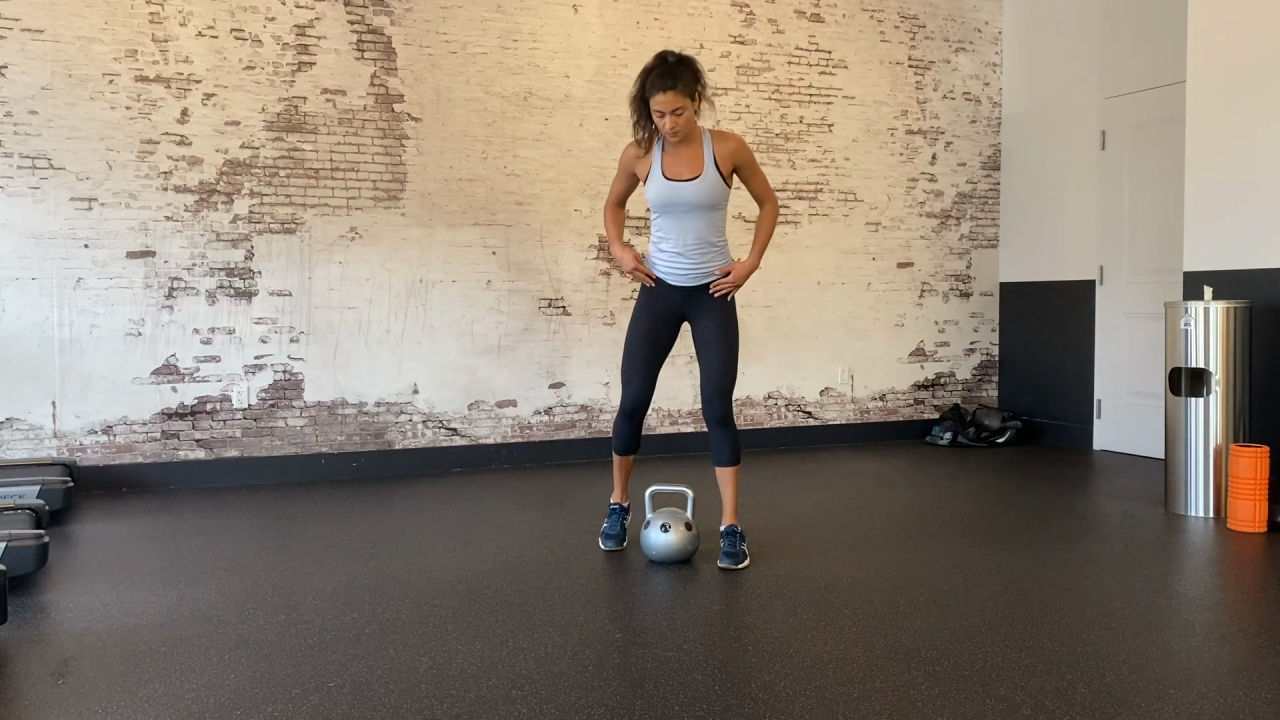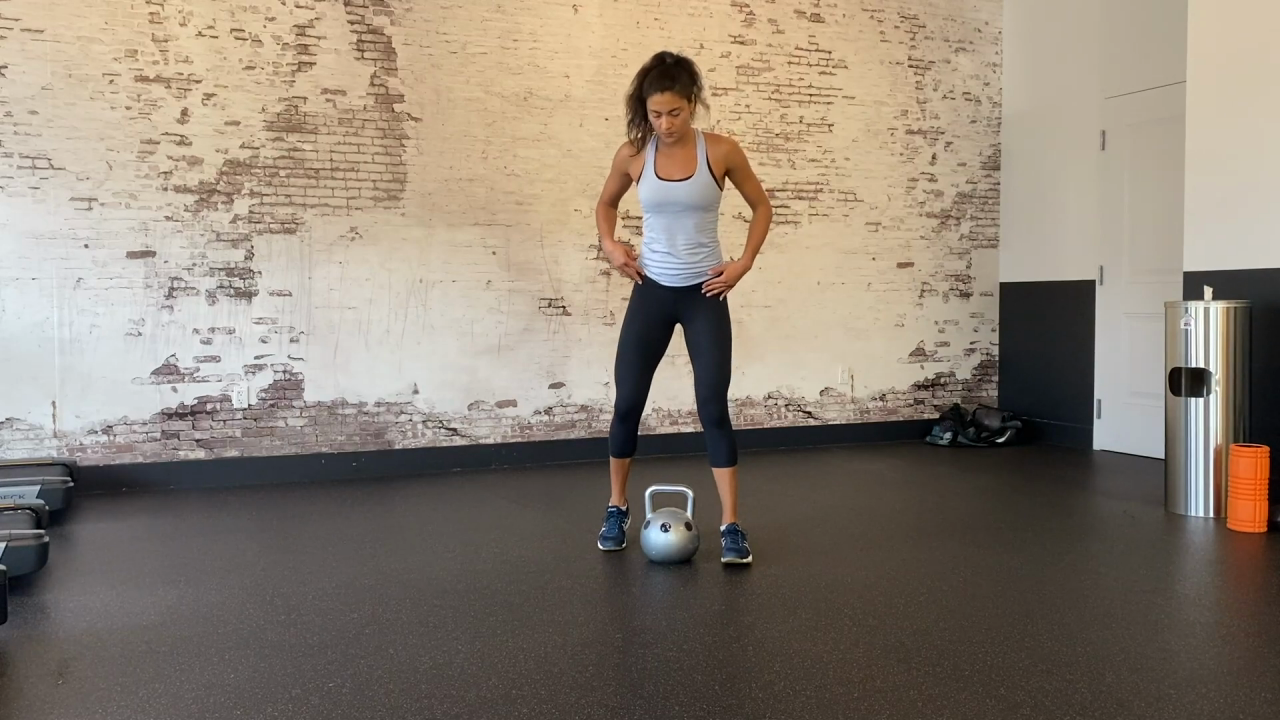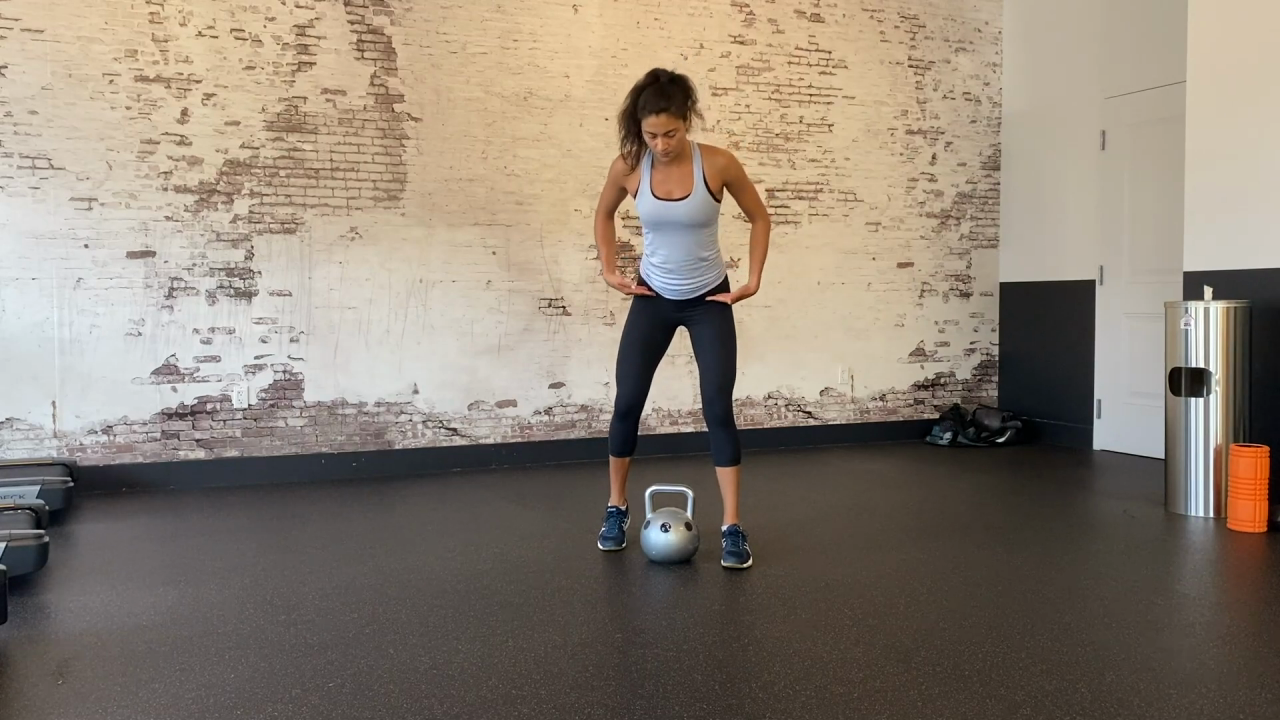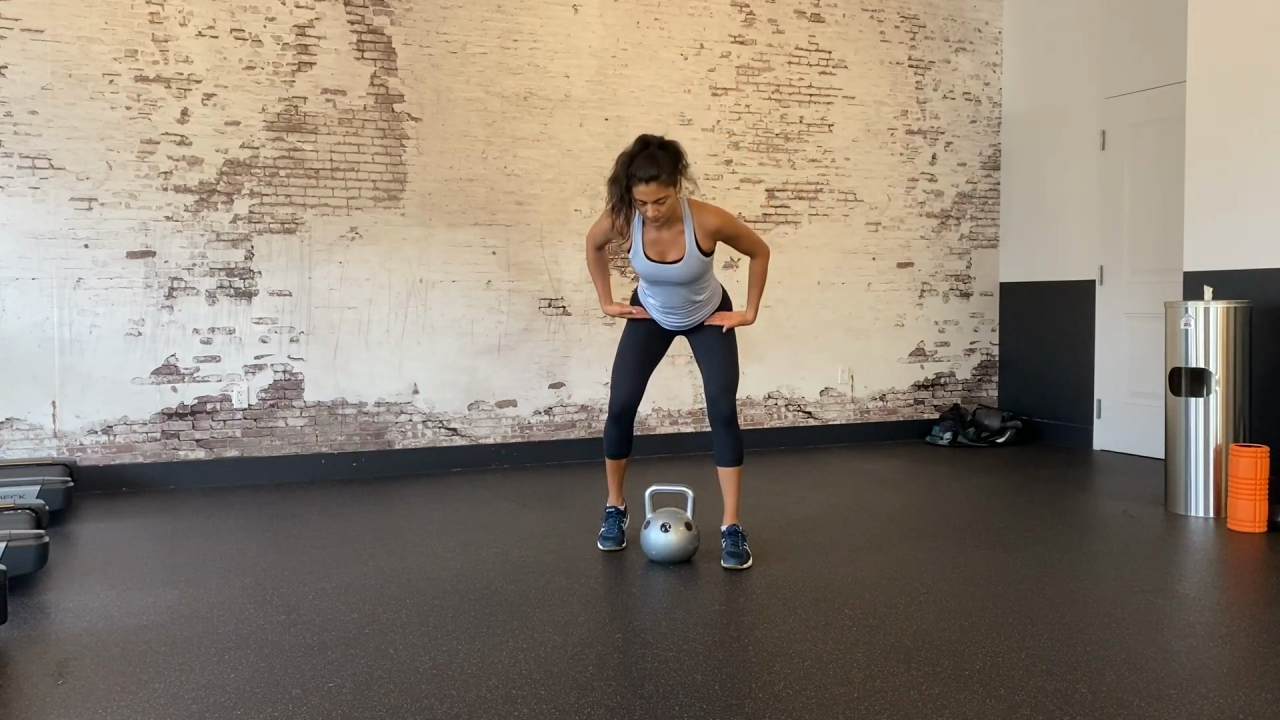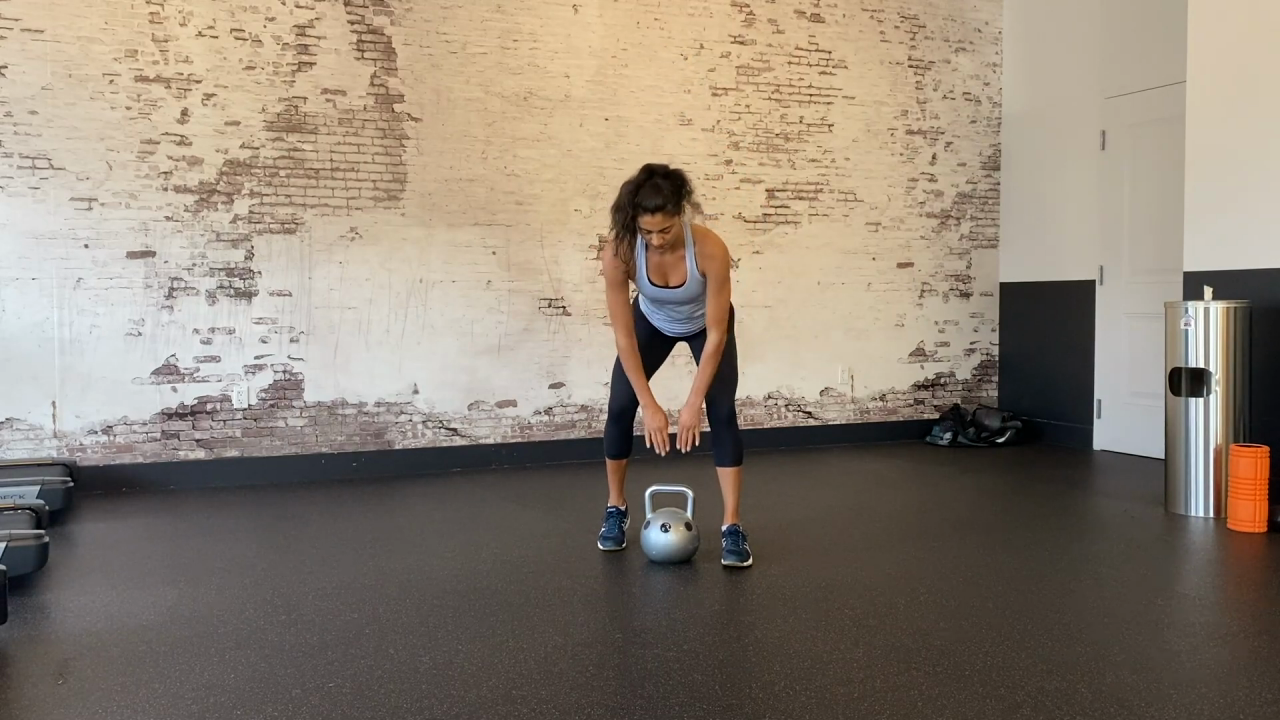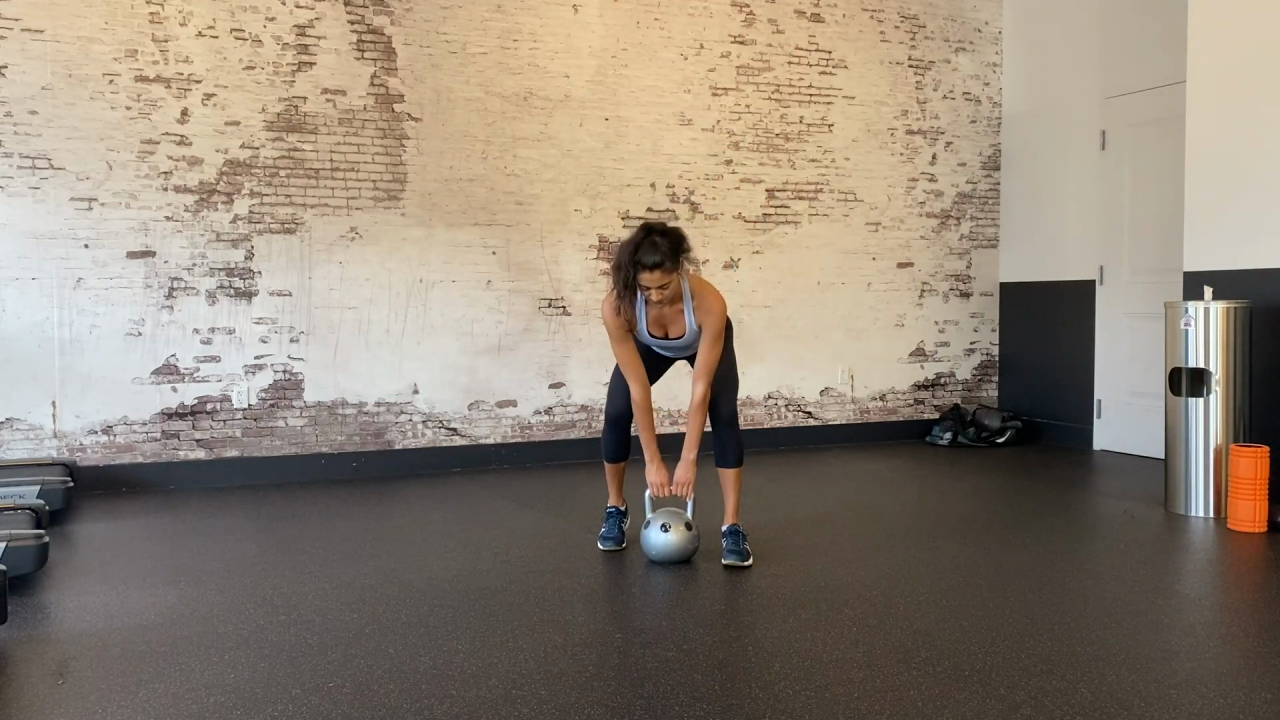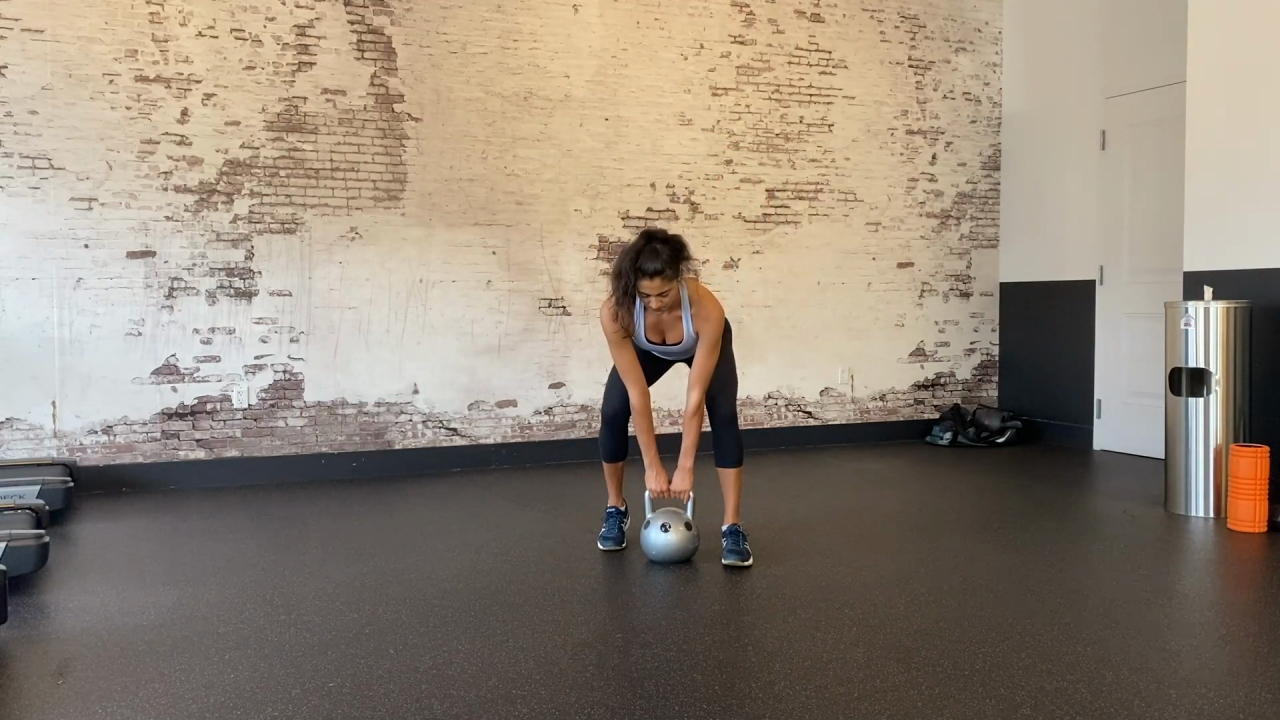
dt=0.5s
person 1, frame 1
left shoulder: (729, 148)
right shoulder: (638, 154)
left elbow: (768, 202)
right elbow: (613, 205)
left wrist: (751, 261)
right wrist: (618, 250)
left hip: (713, 293)
right hip: (659, 291)
left knee: (717, 408)
right knee: (633, 400)
left ankle: (731, 527)
right ankle: (618, 503)
person 1, frame 2
left shoulder: (722, 151)
right shoulder: (632, 154)
left elbow: (761, 207)
right elbow: (606, 204)
left wrist: (744, 263)
right wrist: (609, 244)
left hip: (704, 294)
right hip: (651, 292)
left knee: (713, 408)
right knee: (627, 403)
left ankle: (731, 526)
right ankle: (617, 508)
person 1, frame 3
left shoulder: (718, 164)
right shoulder: (628, 167)
left elbow: (760, 218)
right elbow: (604, 215)
left wrist: (753, 279)
right wrist: (609, 270)
left hip: (710, 300)
right hip: (653, 298)
left knee: (718, 409)
right knee: (627, 401)
left ankle: (732, 527)
right ankle: (616, 508)
person 1, frame 4
left shoulder: (709, 220)
right shoulder: (618, 221)
left elbow: (760, 252)
right elbow: (593, 247)
left wrist: (750, 311)
right wrist: (606, 301)
left hip: (708, 318)
right hip: (650, 316)
left knee: (722, 410)
right knee: (620, 407)
left ankle: (732, 527)
right ankle: (615, 508)
person 1, frame 5
left shoulder: (711, 249)
right shoulder: (619, 253)
left elbow: (716, 334)
right elbow: (624, 336)
left wrist: (693, 405)
right wrist: (649, 406)
left hip: (705, 324)
right hip: (652, 323)
left knee: (722, 412)
right knee: (620, 408)
left ankle: (732, 526)
right ankle: (616, 508)
person 1, frame 6
left shoulder: (709, 303)
right shoulder: (617, 306)
left elbow: (701, 390)
right elbow: (638, 389)
left wrist: (688, 460)
right wrist: (653, 462)
left hip: (703, 344)
right hip: (649, 346)
left knee: (724, 415)
right knee: (616, 414)
left ankle: (732, 527)
right ankle: (616, 508)
person 1, frame 7
left shoulder: (707, 310)
right shoulder: (615, 311)
left elbow: (695, 397)
right elbow: (637, 394)
left wrist: (685, 467)
right wrist: (652, 465)
left hip: (702, 346)
right hip: (646, 349)
left knee: (723, 413)
right knee: (613, 412)
left ankle: (732, 527)
right ankle: (615, 509)
